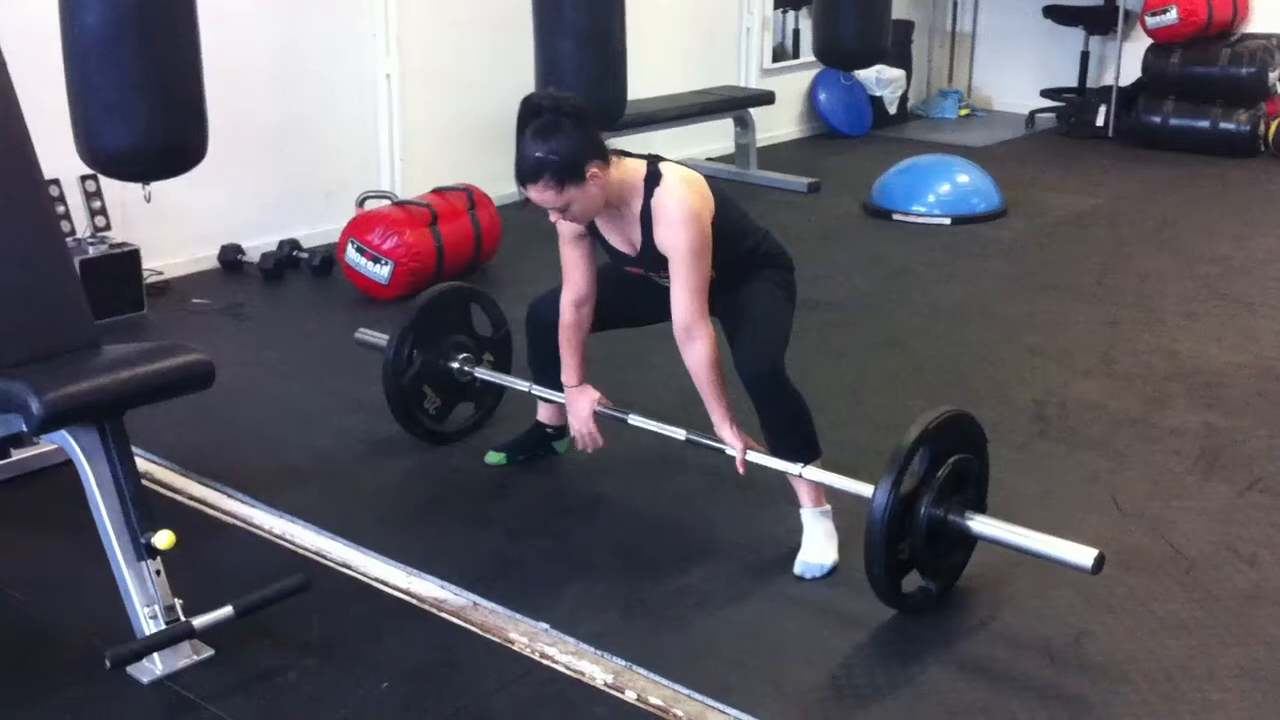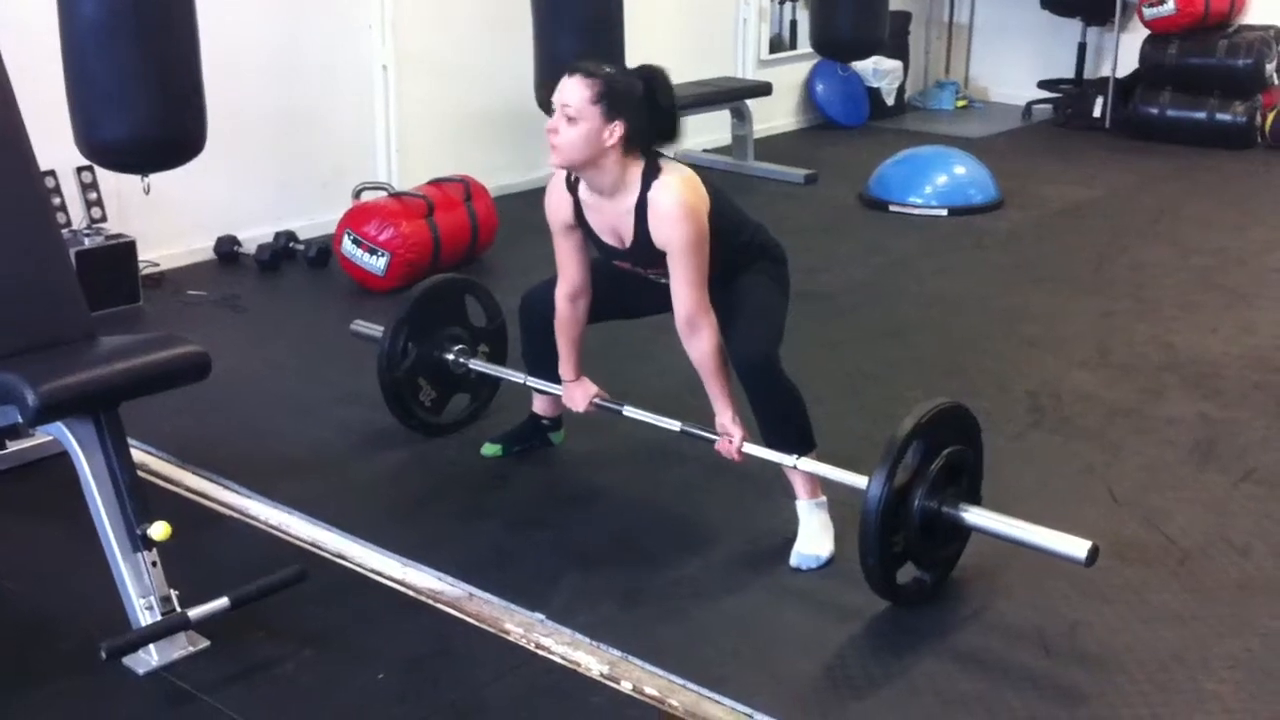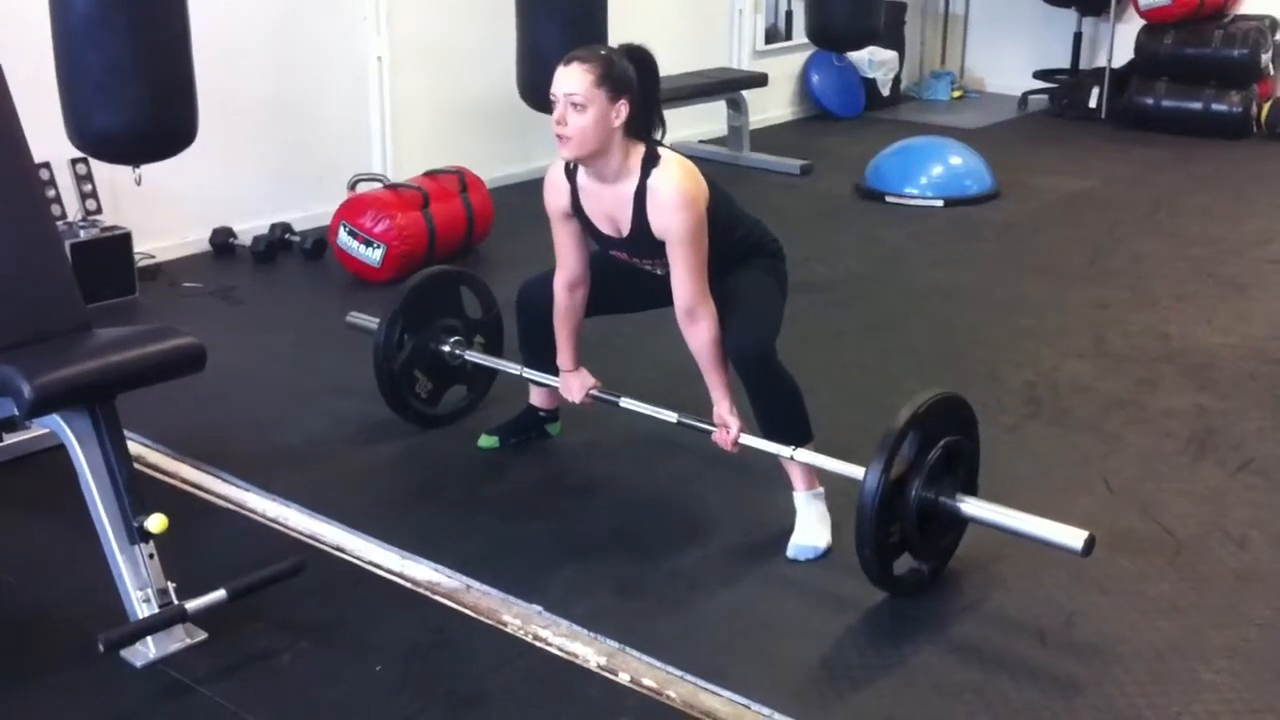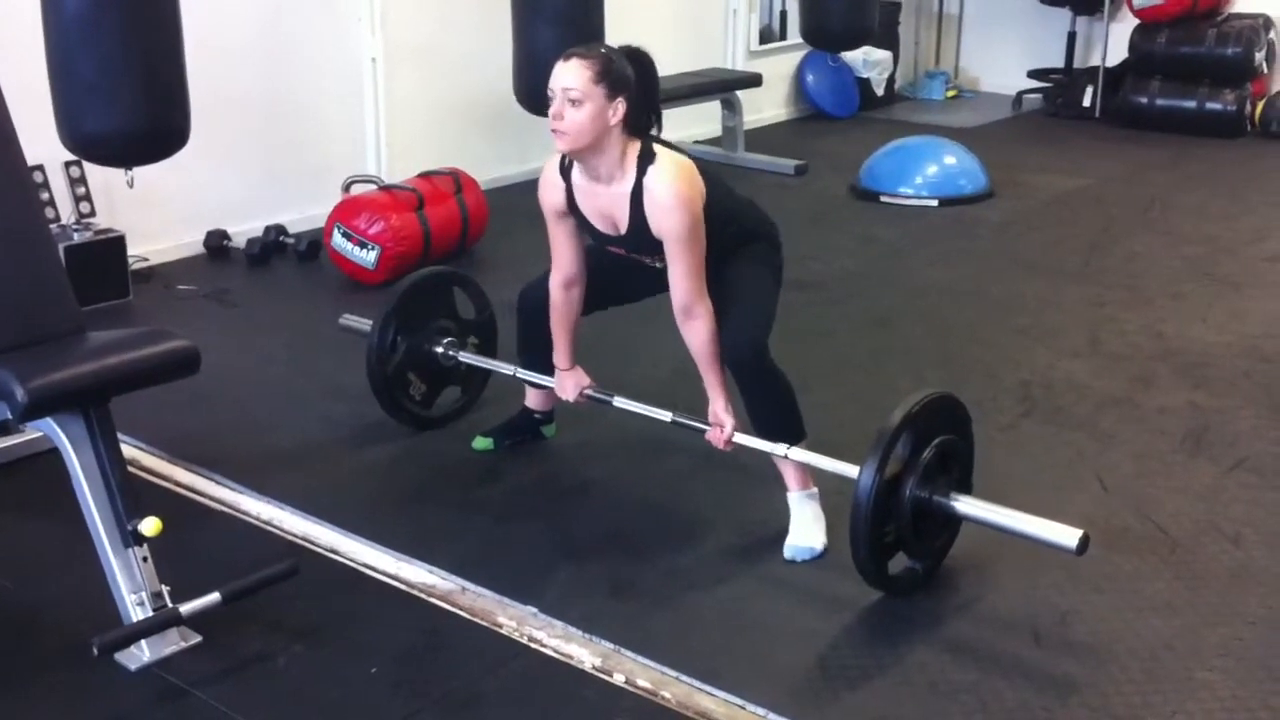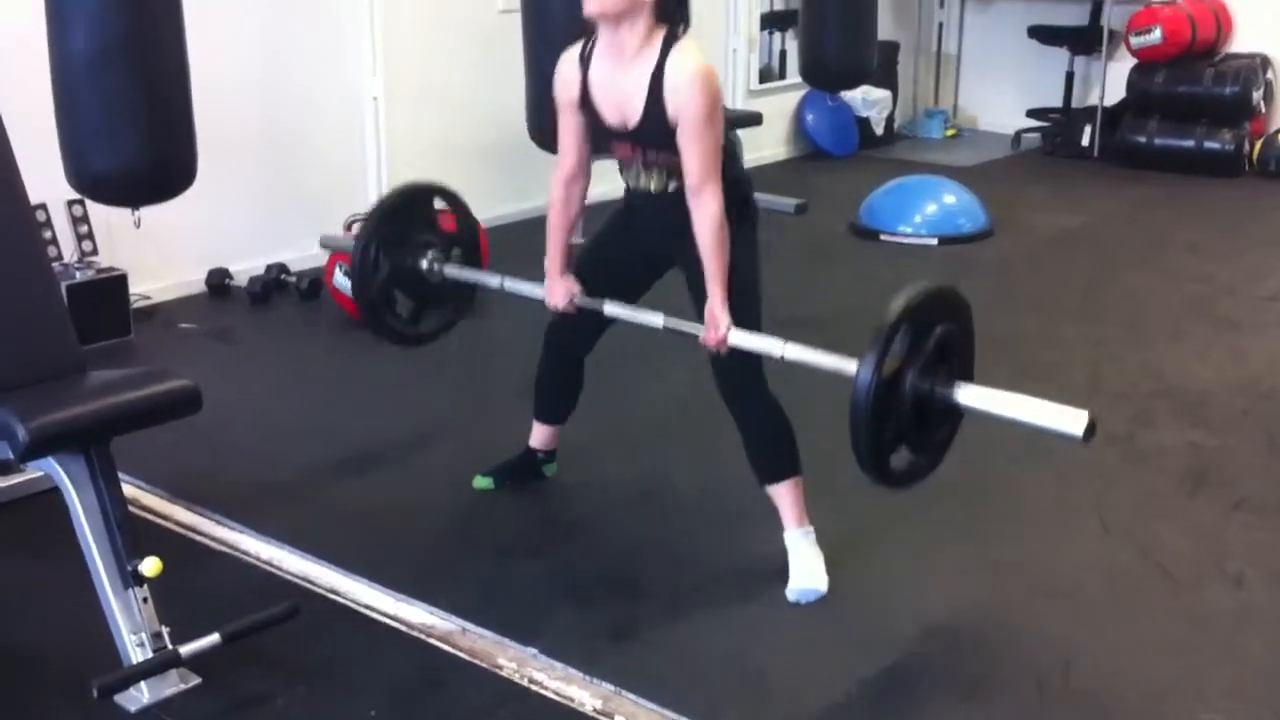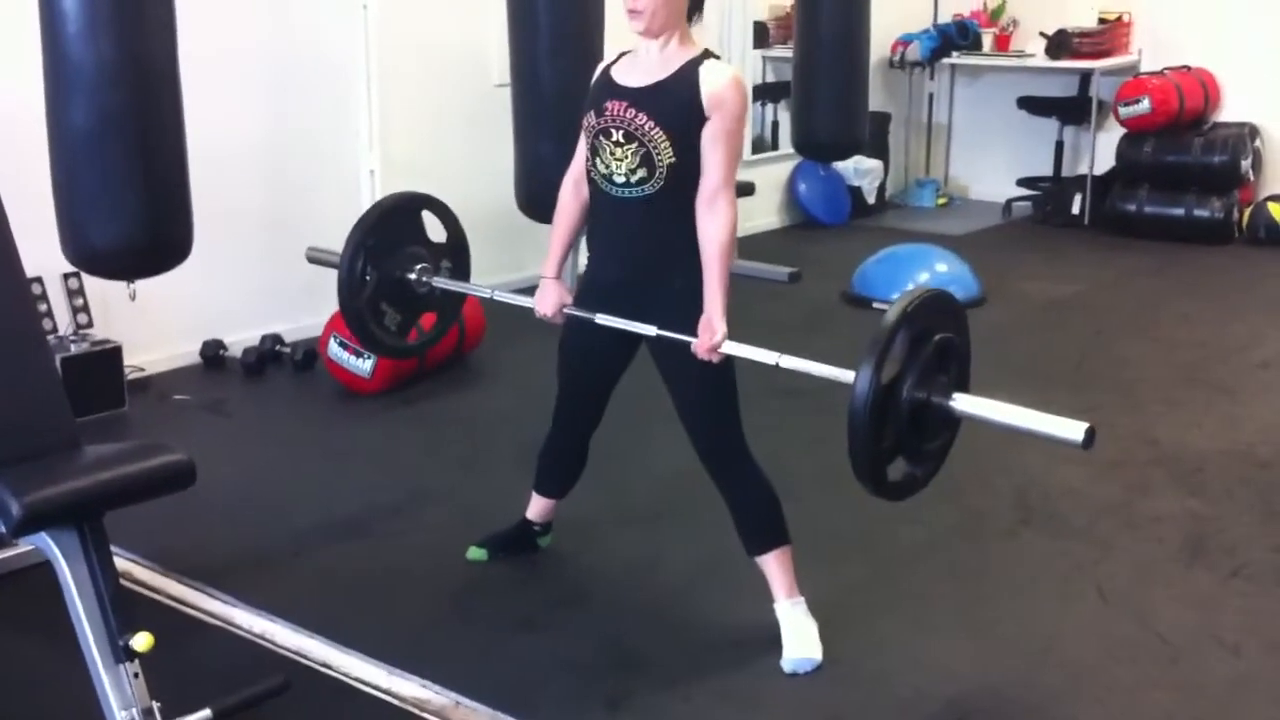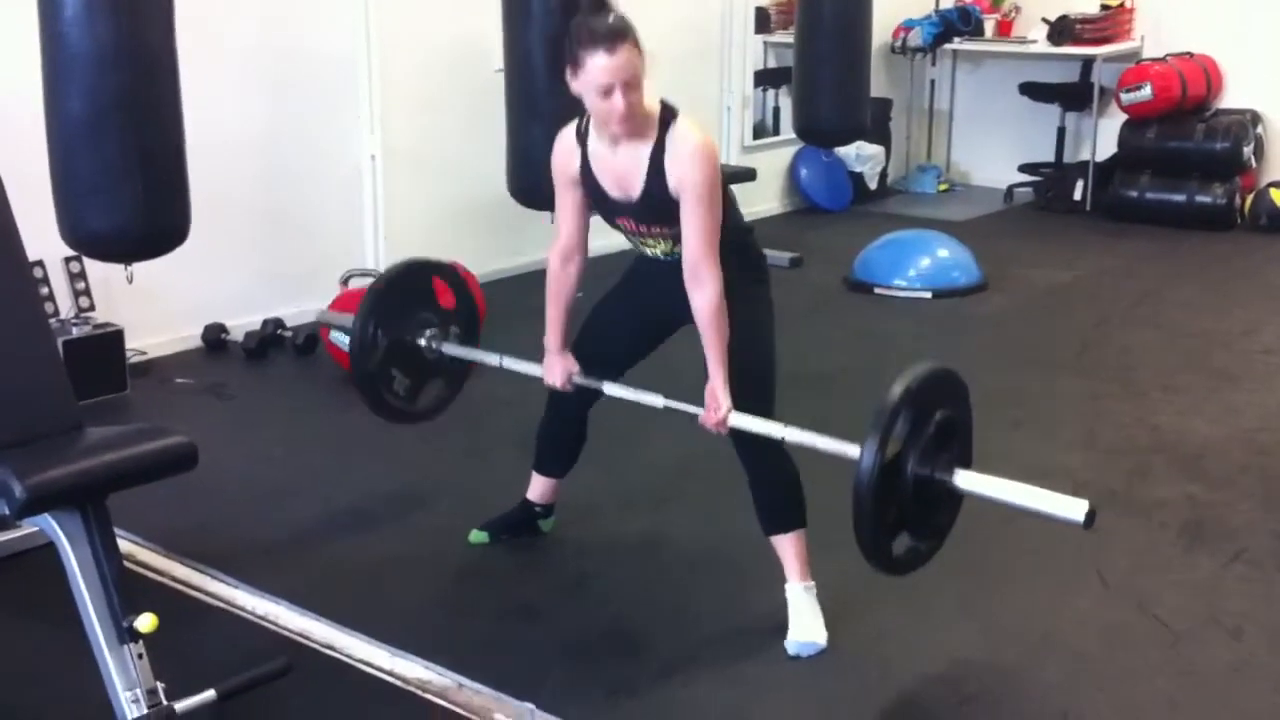
dt=0.7s
person 1, frame 1
left shoulder: (675, 203)
right shoulder: (573, 198)
left elbow: (690, 327)
right elbow: (577, 299)
left wrist: (723, 422)
right wrist: (573, 383)
left hip: (751, 276)
right hip: (659, 276)
left knee: (759, 367)
right knee: (545, 315)
left ankle: (816, 511)
right ankle: (549, 430)
person 1, frame 2
left shoulder: (670, 198)
right shoulder: (563, 192)
left elbow: (693, 319)
right elbow: (571, 291)
left wrist: (724, 412)
right wrist: (571, 376)
left hip: (744, 271)
right hip: (650, 271)
left knee: (753, 358)
right knee: (539, 305)
left ankle: (812, 503)
right ankle: (545, 421)
person 1, frame 3
left shoulder: (670, 187)
right shoulder: (562, 180)
left elbow: (694, 309)
right elbow: (571, 281)
left wrist: (722, 403)
right wrist: (568, 366)
left hip: (742, 267)
right hip: (649, 267)
left knee: (749, 350)
right knee: (536, 298)
left ankle: (809, 494)
right ankle: (541, 414)
person 1, frame 4
left shoulder: (666, 185)
right shoulder: (556, 179)
left elbow: (691, 307)
right elbow: (567, 280)
left wrist: (718, 402)
right wrist: (564, 365)
left hip: (740, 252)
right hip: (644, 258)
left knee: (742, 349)
right knee: (535, 299)
left ankle: (803, 496)
right ankle: (536, 415)
person 1, frame 5
left shoulder: (684, 69)
right shoulder: (574, 66)
left elbow: (706, 193)
right elbow: (568, 175)
left wrist: (719, 304)
right wrist: (556, 266)
left hip: (716, 223)
right hip: (640, 218)
left knee: (738, 371)
right knee: (564, 328)
left ankle: (801, 537)
right ankle: (538, 455)
person 1, frame 6
left shoulder: (715, 81)
right shoulder: (608, 70)
left elbow: (715, 199)
right elbow: (578, 177)
left wrist: (714, 310)
right wrist: (551, 274)
left hip: (677, 290)
right hip: (604, 282)
left knee: (720, 446)
right knee: (571, 415)
left ankle: (791, 607)
right ankle: (533, 526)
person 1, frame 7
left shoulder: (687, 148)
right shoulder: (570, 149)
left elbow: (703, 274)
right elbow: (566, 254)
left wrist: (717, 382)
right wrist: (554, 345)
left hip: (733, 280)
right hip: (651, 276)
left knee: (748, 422)
right knee: (567, 378)
left ankle: (800, 589)
right ankle: (535, 509)
